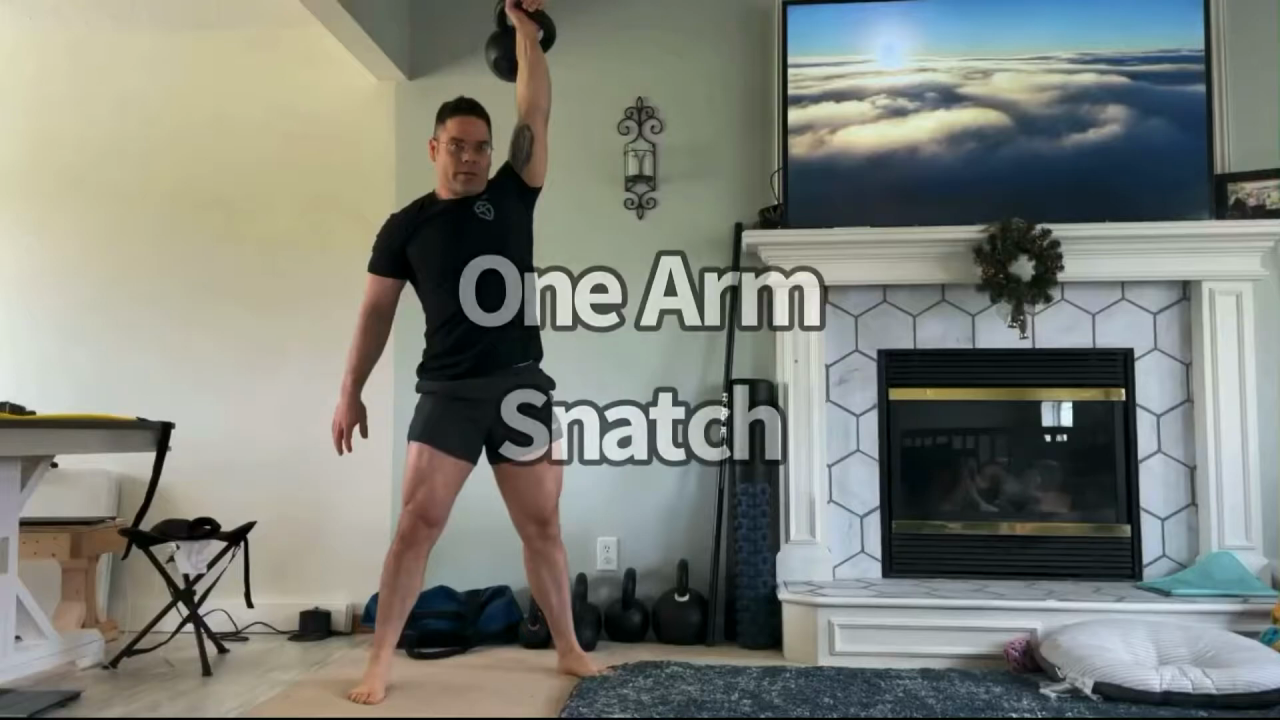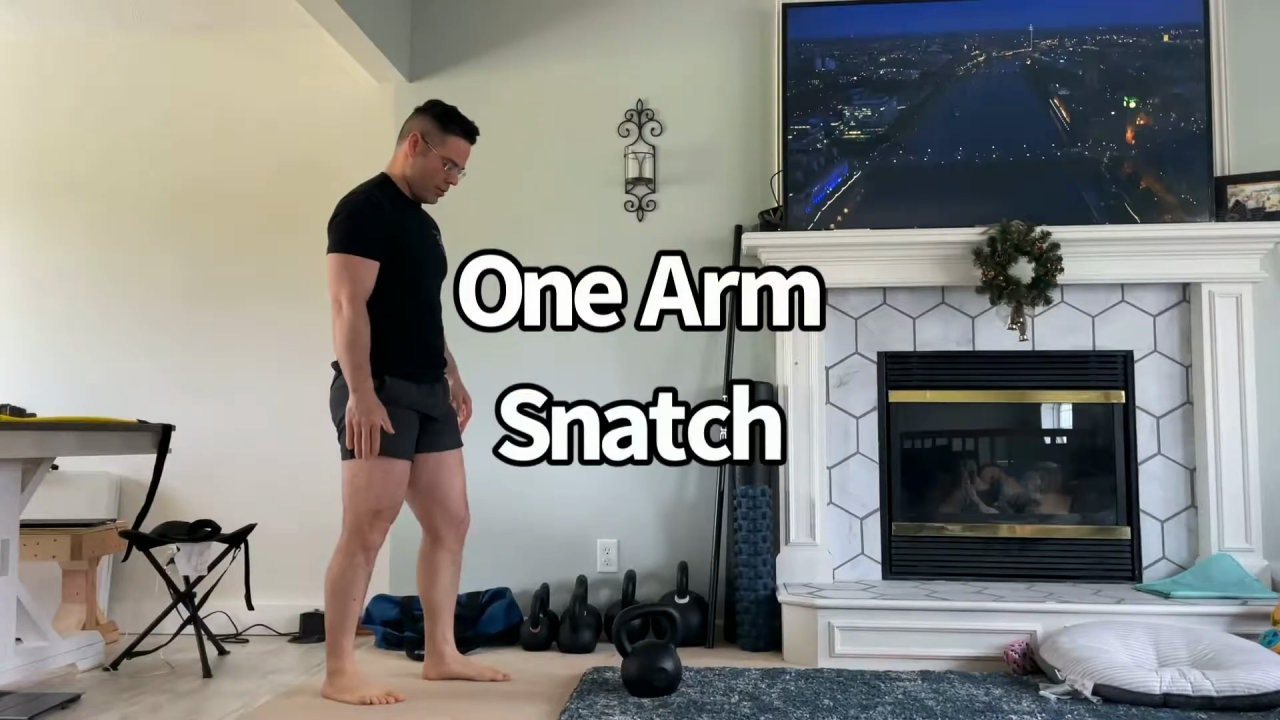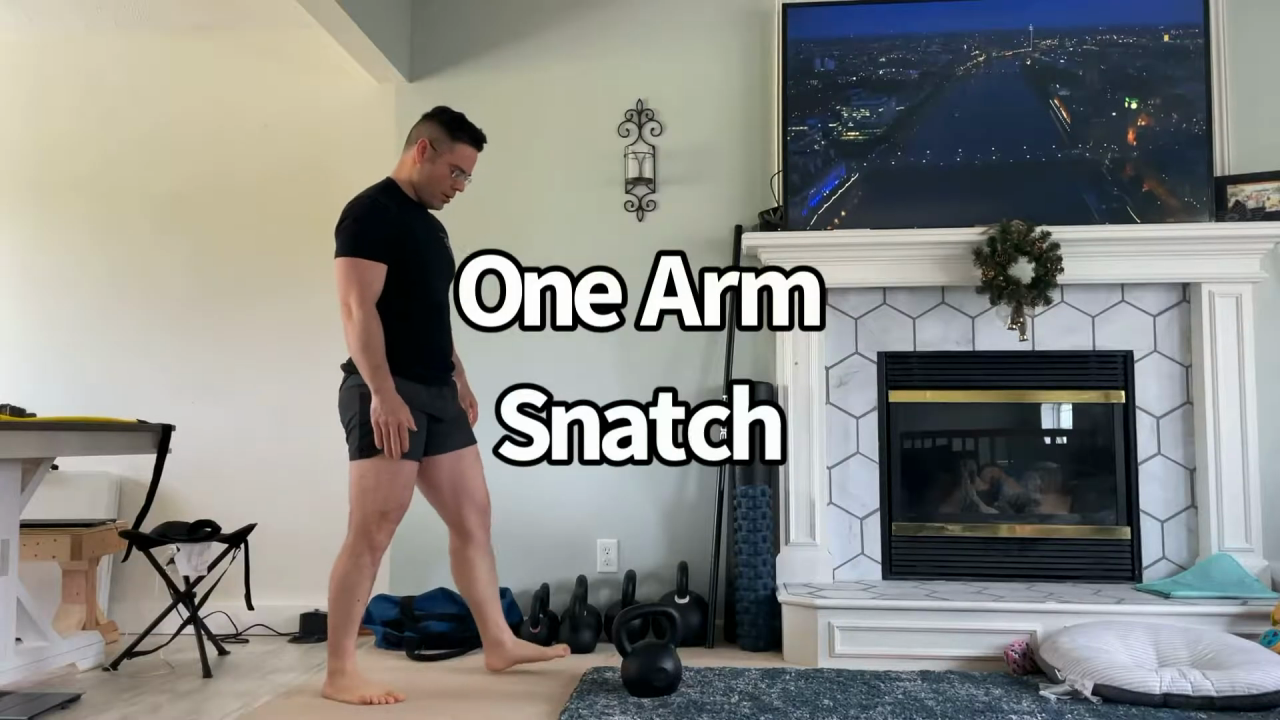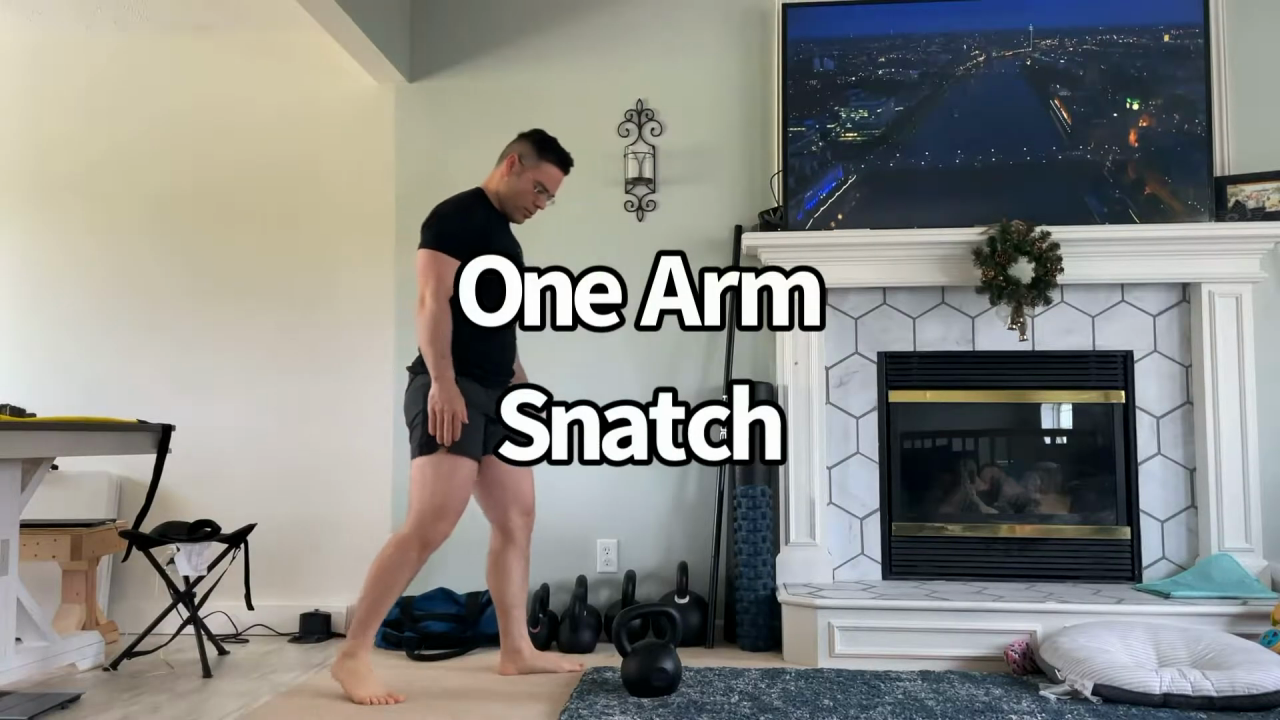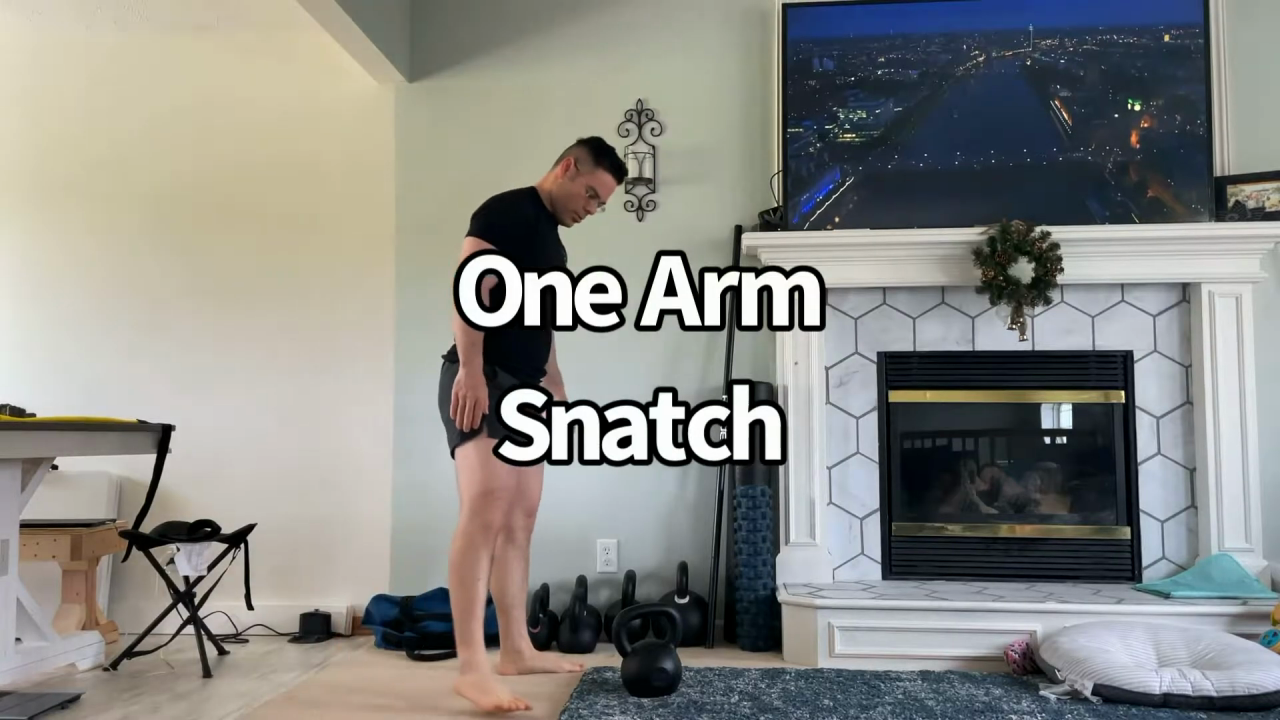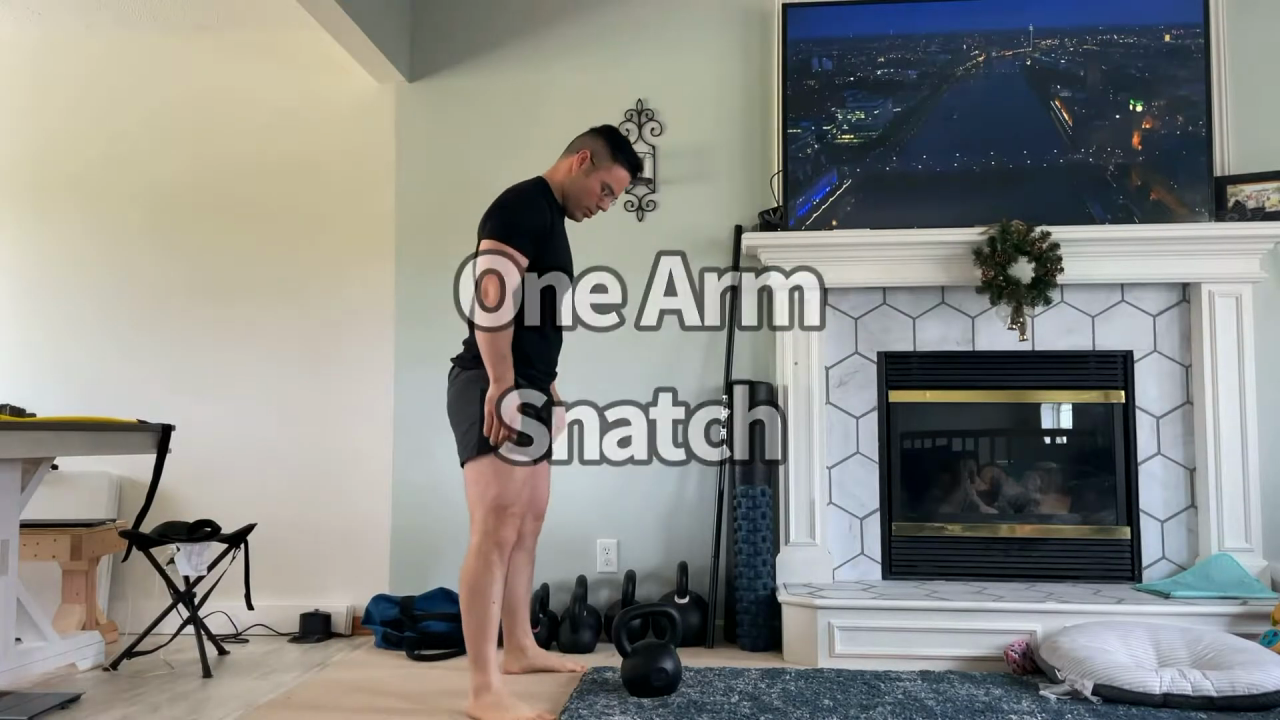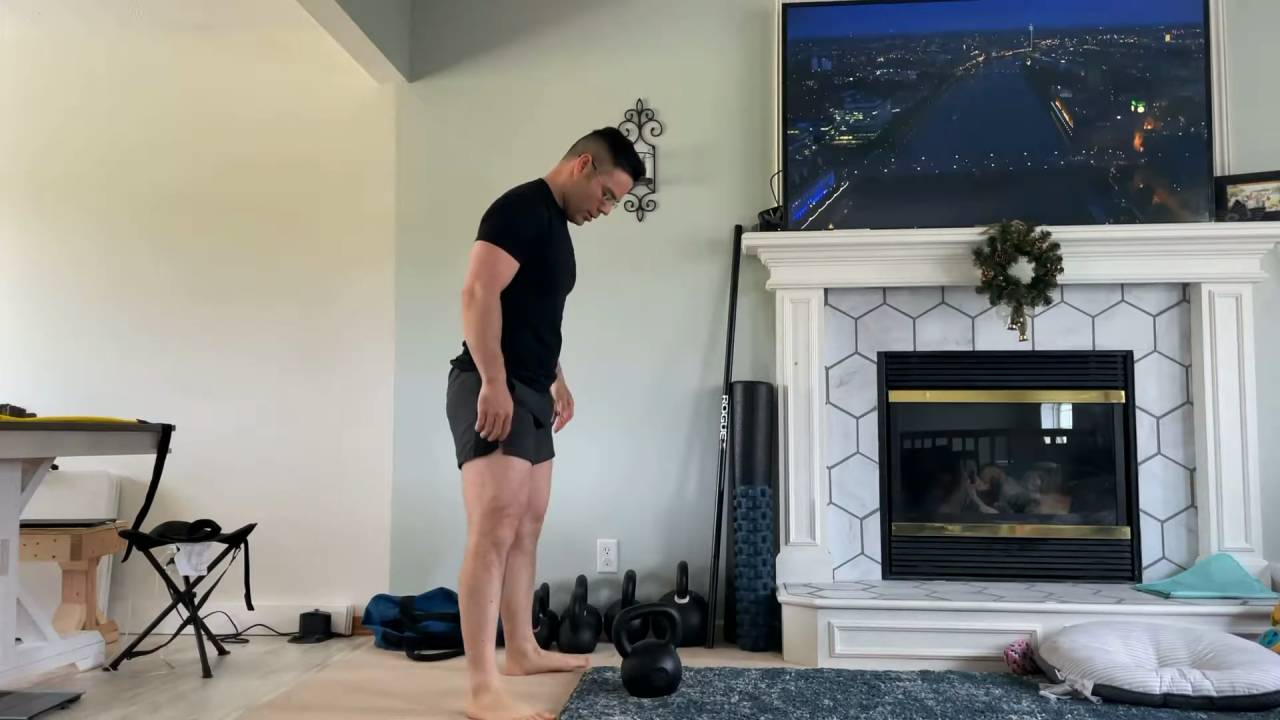
dt=0.4s
person 1, frame 1
left shoulder: (512, 195)
right shoulder: (406, 226)
left elbow: (536, 113)
right elbow: (376, 311)
right wrist: (351, 392)
left hip: (521, 387)
right hip: (448, 393)
left knee: (542, 526)
right knee: (417, 524)
left ankle: (569, 650)
right ankle: (379, 662)
person 1, frame 2
left shoulder: (422, 221)
right shoulder: (364, 208)
right elbow: (348, 307)
left wrist: (453, 377)
right wrist: (361, 395)
left hip: (428, 396)
right hip: (379, 395)
left knee: (450, 525)
right knee: (366, 531)
left ankle: (441, 653)
right ankle: (339, 672)
person 1, frame 3
left shoulder: (430, 225)
right shoulder: (370, 212)
right elbow: (357, 309)
left wrist: (459, 379)
right wrist: (382, 394)
left hip: (436, 395)
right hip: (388, 395)
left knee: (473, 518)
right knee: (371, 533)
left ankle: (499, 643)
right ankle: (339, 672)
person 1, frame 4
left shoulder: (505, 236)
right shoulder: (456, 217)
right elbow: (432, 302)
left wrist: (523, 389)
right wrist: (444, 384)
left hip: (495, 396)
right hip: (451, 394)
left knee: (517, 521)
right knee: (429, 527)
left ankle: (517, 650)
right ankle: (354, 655)
person 1, frame 5
left shoulder: (551, 239)
right shoulder: (507, 211)
right elbow: (469, 289)
left wrist: (556, 388)
right wrist: (470, 368)
left hip: (522, 388)
right hip: (482, 382)
left knee: (519, 521)
right knee: (486, 512)
left ankle: (516, 648)
right ankle: (472, 666)
person 1, frame 6
left shoulder: (551, 220)
right shoulder: (521, 205)
right elbow: (491, 296)
left wrist: (547, 391)
right wrist: (501, 383)
left hip: (527, 391)
right hip: (493, 388)
left knee: (526, 524)
right knee: (496, 531)
left ankle: (520, 647)
person 1, frame 7
left shoulder: (556, 224)
right shoulder: (520, 209)
right elbow: (478, 295)
left wrist: (557, 382)
right wrist: (492, 384)
left hip: (528, 395)
right hip: (493, 392)
left knee: (526, 528)
right knee: (493, 534)
left ankle: (523, 649)
